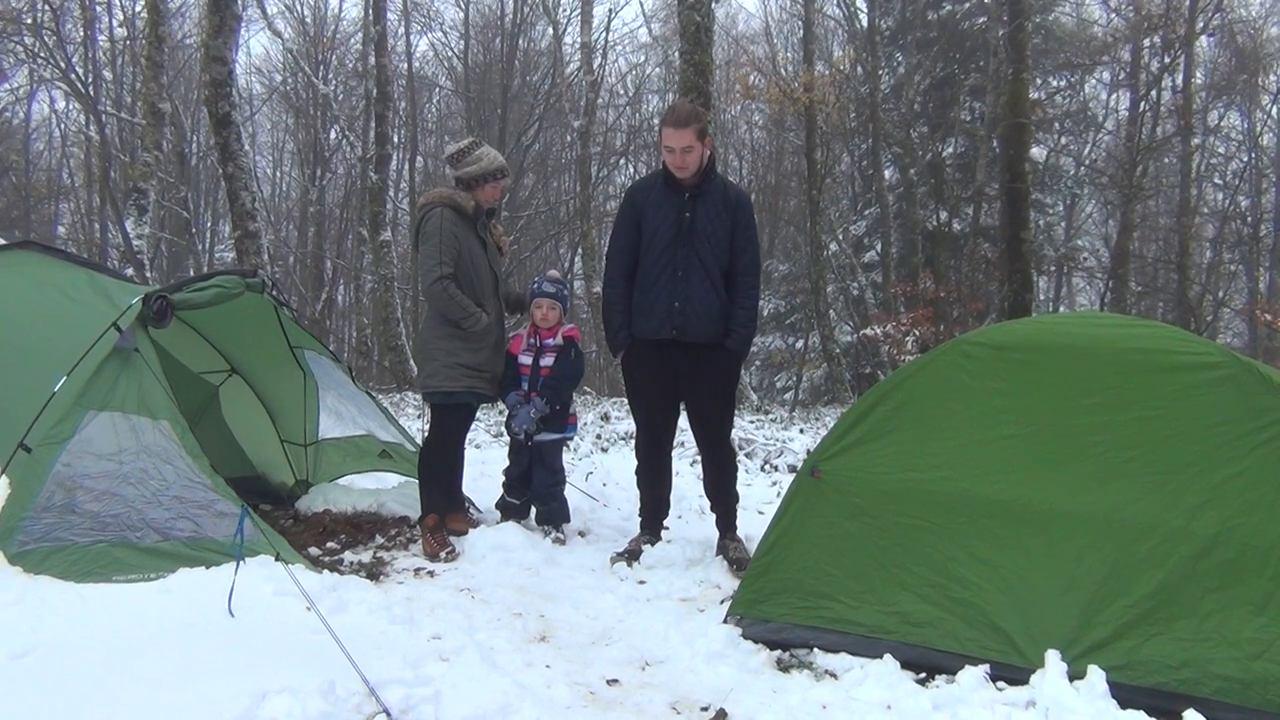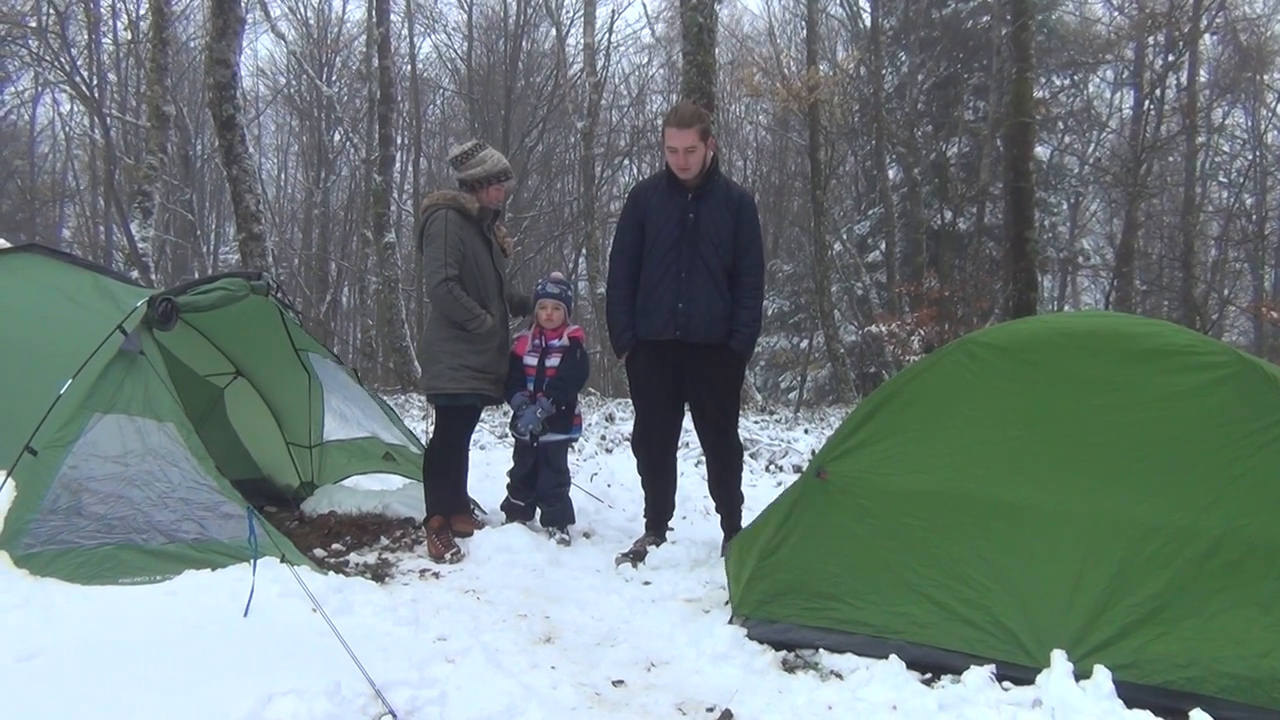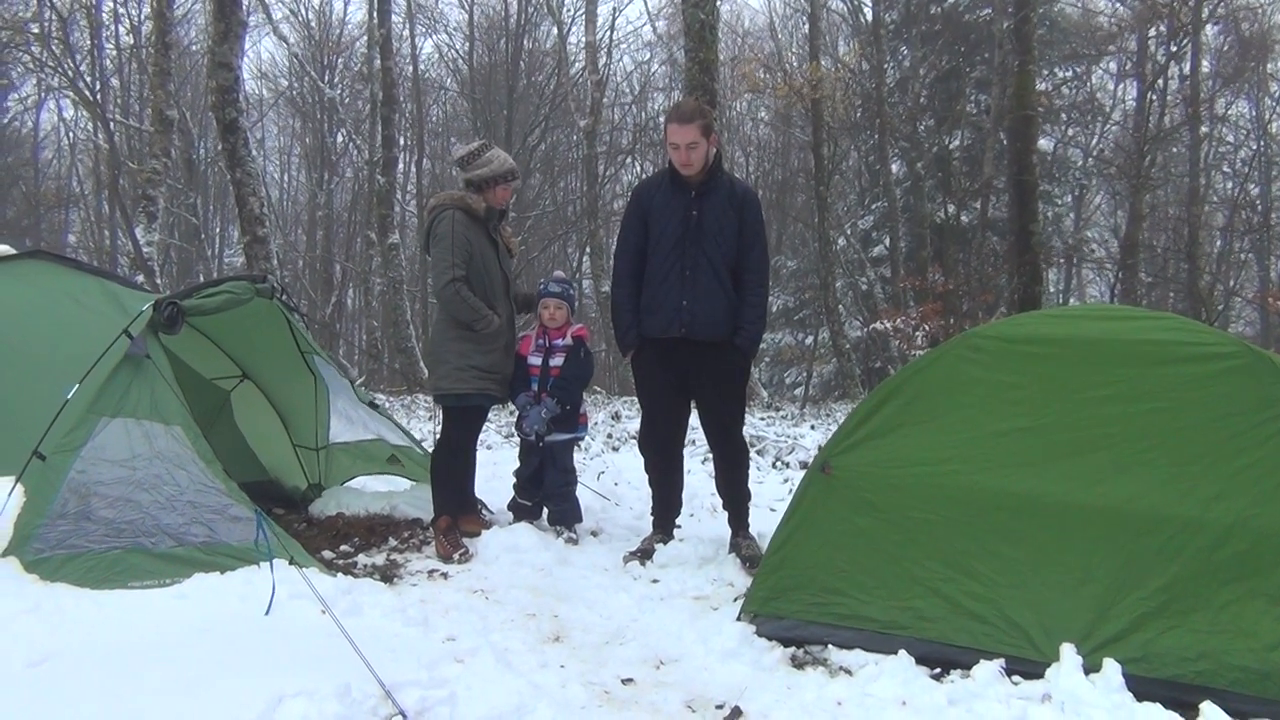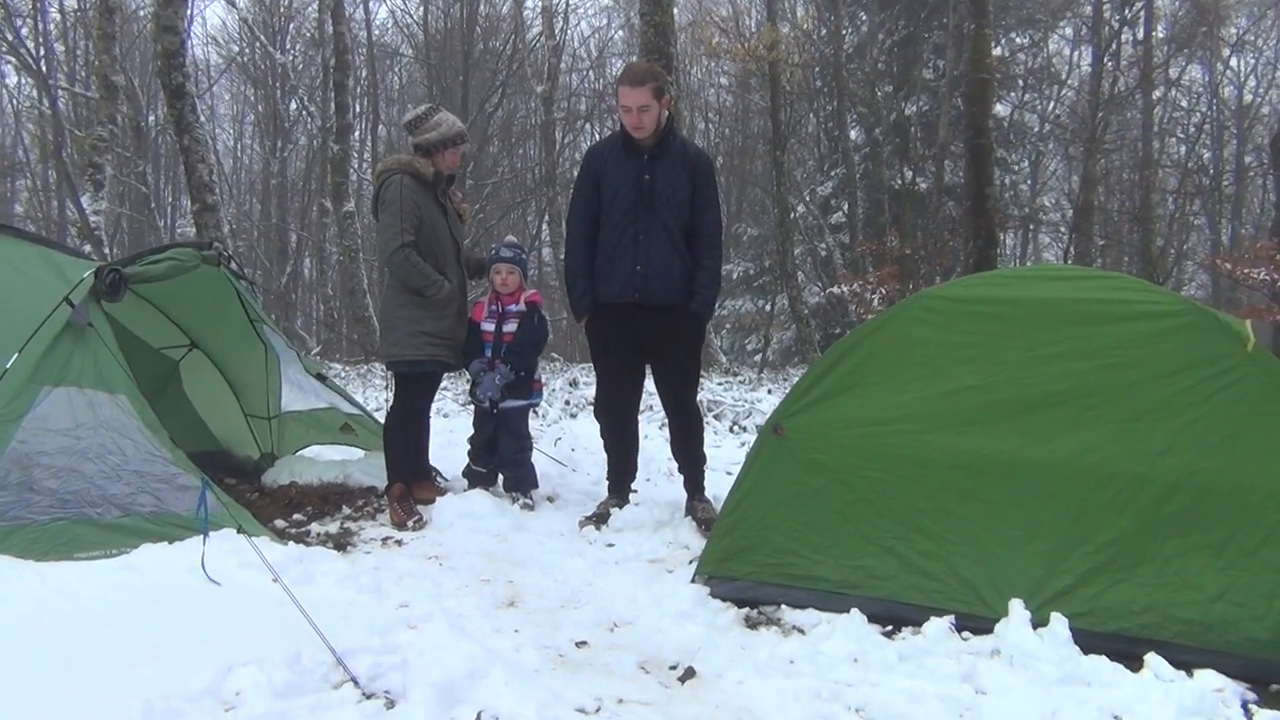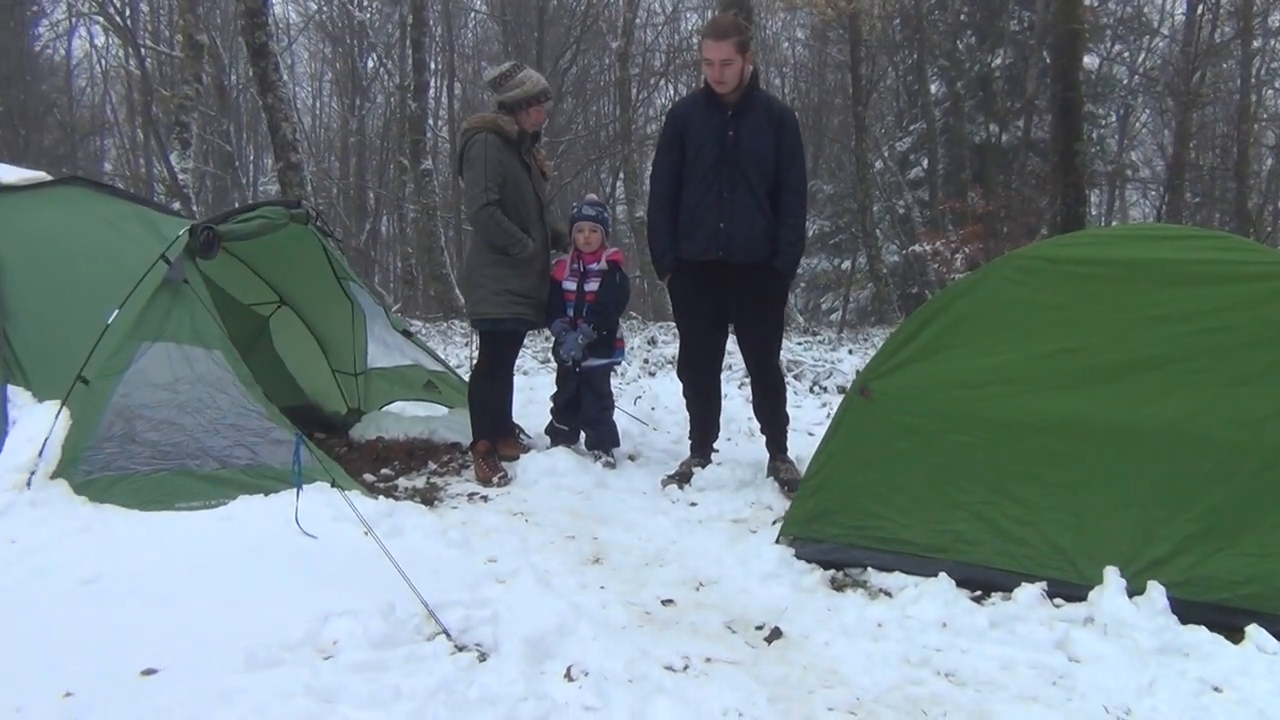
dt=1s
person 1, frame 1
left shoulder: (732, 200)
right shoulder: (641, 196)
left elbow: (746, 278)
right elbow: (617, 272)
left wrist: (738, 342)
right wrist: (619, 337)
left hip: (710, 346)
right hip: (649, 345)
left knee: (715, 444)
right knee: (652, 444)
left ankle: (728, 533)
right ankle: (650, 528)
person 1, frame 2
left shoulder: (736, 201)
right shoulder: (644, 197)
left elbow: (750, 279)
right elbow: (621, 273)
left wrist: (741, 343)
right wrist: (623, 338)
left hip: (714, 348)
right hip: (653, 347)
left knee: (721, 445)
right knee: (653, 445)
left ankle: (733, 532)
right ankle: (654, 529)
person 1, frame 3
left shoulder: (739, 198)
right shoulder: (647, 195)
left elbow: (755, 275)
right elbow: (625, 270)
left wrist: (746, 340)
right wrist: (628, 336)
left hip: (719, 345)
right hip: (658, 344)
left knee: (727, 442)
right knee: (659, 443)
left ankle: (740, 529)
right ankle: (662, 527)
person 1, frame 4
left shoulder: (692, 161)
right shoulder: (600, 158)
left elbow: (709, 239)
right elbow: (579, 234)
left wrist: (701, 304)
right wrist: (582, 301)
left hip: (673, 309)
right hip: (612, 309)
left knee: (681, 406)
right knee: (615, 407)
left ankle: (696, 492)
right ankle: (618, 490)
person 1, frame 5
left shoulder: (777, 117)
right shoulder: (684, 115)
left elbow: (793, 195)
right elbow: (662, 192)
left wrist: (785, 263)
right wrist: (665, 260)
left hip: (757, 268)
right hip: (695, 268)
left knee: (764, 365)
right knee: (697, 367)
left ankle: (778, 454)
right ankle: (700, 451)
person 2, frame 1
left shoulder: (479, 223)
right shoulder: (441, 218)
right elbow: (436, 286)
left wrist: (525, 302)
right wrist: (479, 321)
left hip: (474, 353)
right hip: (449, 353)
left knee: (457, 434)
right knee: (443, 434)
left ankle: (453, 509)
right ankle: (432, 523)
person 2, frame 2
left shoulder: (484, 225)
right shoulder: (446, 220)
right elbow: (440, 287)
left wrist: (529, 307)
right wrist: (483, 323)
left hip: (478, 354)
right hip: (454, 355)
left knee: (461, 436)
right knee: (448, 437)
left ankle: (457, 509)
right ankle: (437, 524)
person 2, frame 3
left shoulder: (489, 225)
right shoulder: (452, 221)
right elbow: (448, 287)
left wrist: (537, 301)
right wrist: (491, 323)
left hip: (484, 355)
right hip: (460, 355)
left knee: (469, 436)
right knee: (455, 437)
left ankle: (465, 510)
right ankle: (445, 524)
person 2, frame 4
left shoulder: (439, 190)
right shoulder: (401, 186)
right elbow: (396, 253)
left wrist: (489, 266)
right wrist: (441, 289)
left hip: (437, 321)
right hip: (412, 322)
left knee: (422, 403)
right knee: (408, 403)
left ankle: (419, 477)
right ankle: (399, 491)
person 2, frame 5
left shoulder: (523, 148)
right shoulder: (485, 143)
right elbow: (482, 211)
left wrist: (561, 239)
right wrist: (526, 249)
left hip: (521, 279)
right hip: (496, 279)
left knee: (507, 360)
right knee: (493, 360)
left ankle: (503, 434)
right ankle: (484, 448)
person 3, frame 1
left shoulder: (568, 343)
right shoulder: (519, 341)
left elbow: (561, 383)
right elbow: (508, 378)
left wrist: (535, 409)
right wrist: (517, 405)
left hip: (552, 422)
right hip: (520, 422)
left knee: (548, 474)
right knee: (517, 470)
left ankle: (552, 522)
right ankle: (511, 514)
person 3, frame 2
left shoulder: (573, 344)
right shoulder: (524, 342)
left elbow: (568, 383)
right elbow: (512, 379)
left wrist: (540, 409)
right wrist: (522, 405)
left hip: (557, 422)
right hip: (525, 422)
left knee: (553, 475)
right knee: (522, 471)
left ankle: (557, 522)
right ankle: (516, 515)
person 3, frame 3
left shoulder: (577, 343)
right shoulder: (528, 342)
left elbow: (573, 383)
right elbow: (517, 379)
left wrist: (545, 410)
right wrist: (527, 406)
left hip: (563, 422)
right hip: (530, 423)
left knee: (560, 475)
right knee: (528, 471)
left ankle: (564, 521)
right ankle: (523, 515)
person 3, frame 4
left shoulder: (530, 309)
right shoulder: (482, 309)
left elbow: (527, 348)
right elbow: (470, 346)
left wrist: (500, 376)
right wrist: (480, 372)
left hip: (517, 388)
right hip: (484, 390)
left knee: (514, 441)
right knee: (483, 438)
left ankle: (520, 488)
right ankle: (478, 482)
person 3, frame 5
left shoulder: (612, 268)
right shoulder: (563, 267)
left elbow: (609, 307)
right elbow: (552, 305)
left wrist: (583, 335)
right wrist: (562, 332)
left hip: (599, 347)
right hip: (567, 348)
left knee: (596, 399)
right knee: (565, 396)
left ankle: (602, 446)
right ankle: (560, 440)
